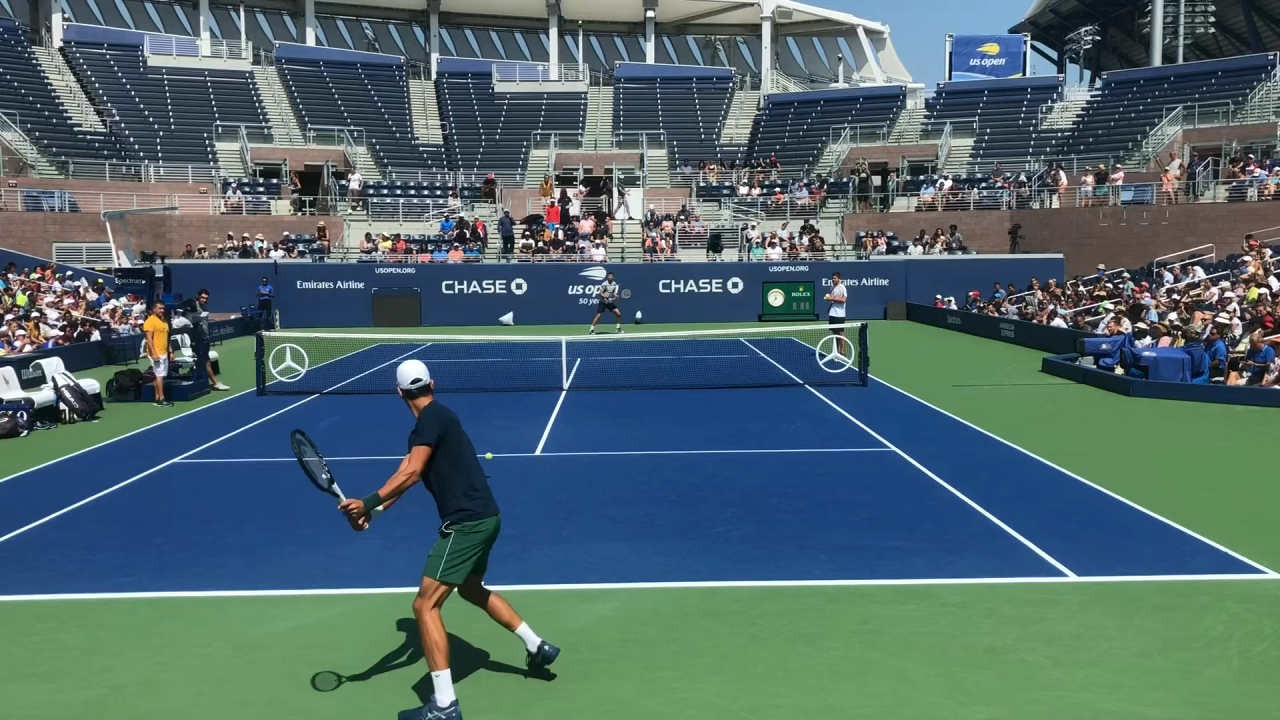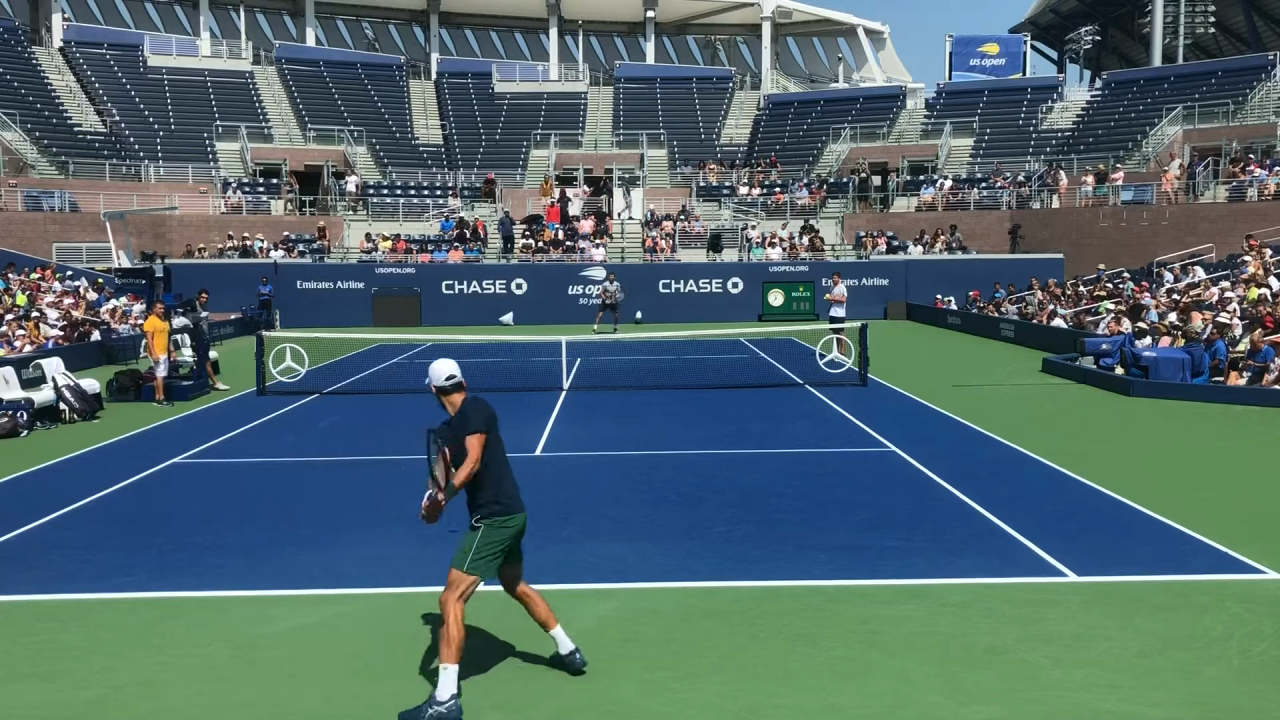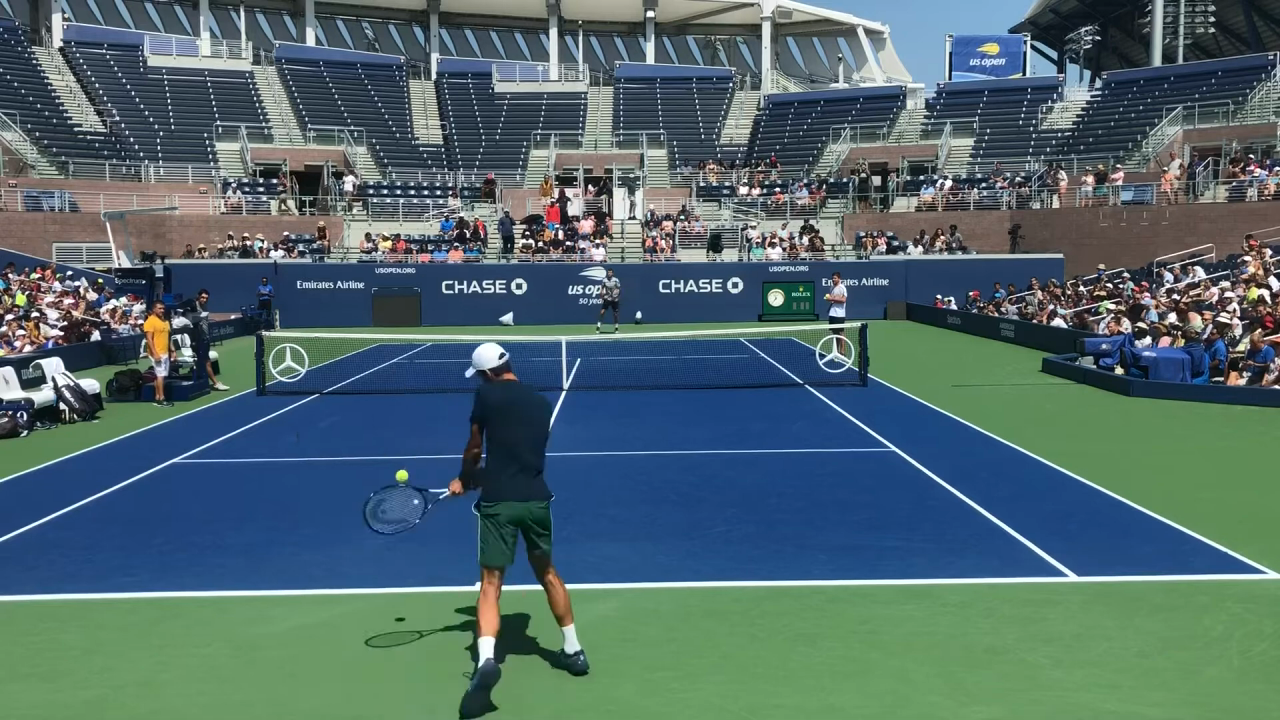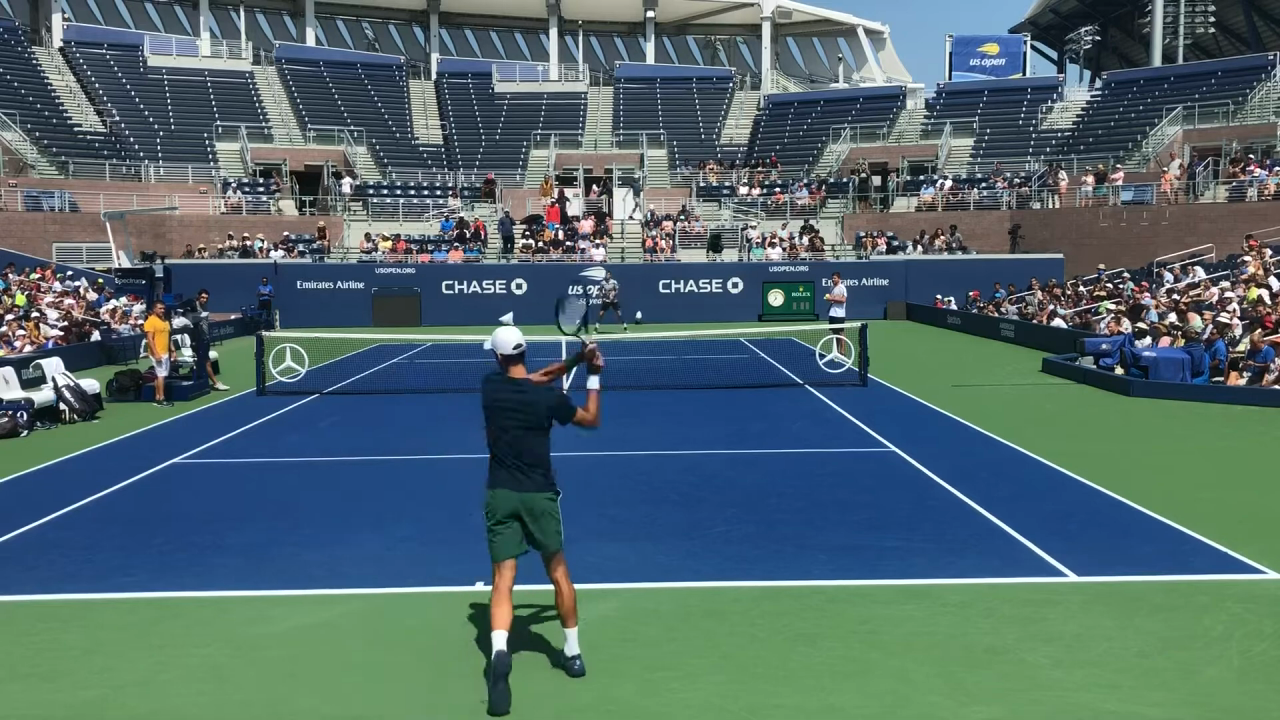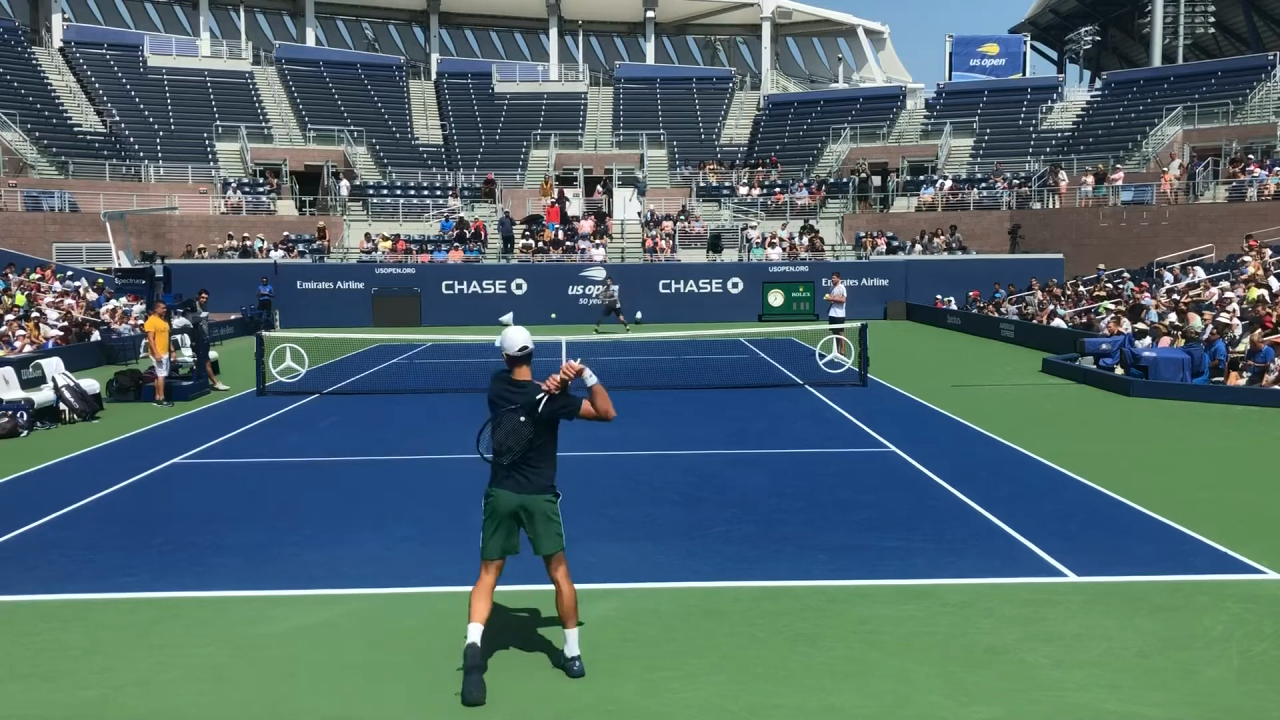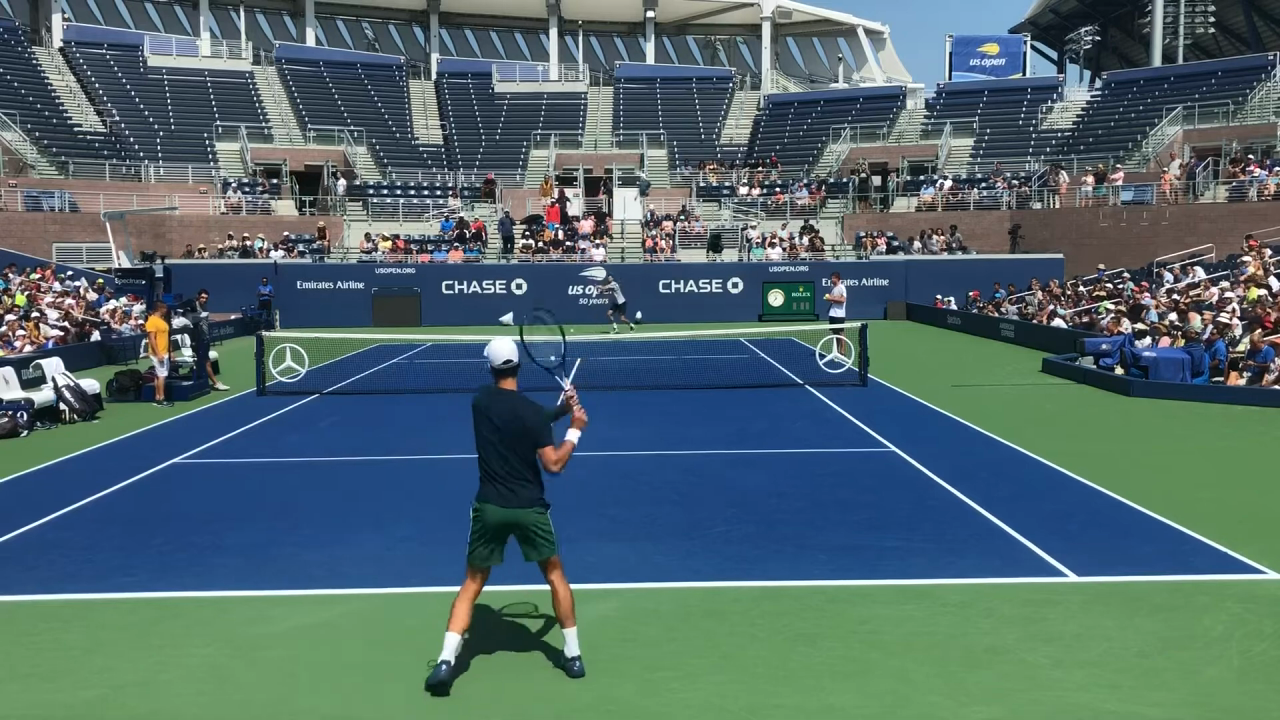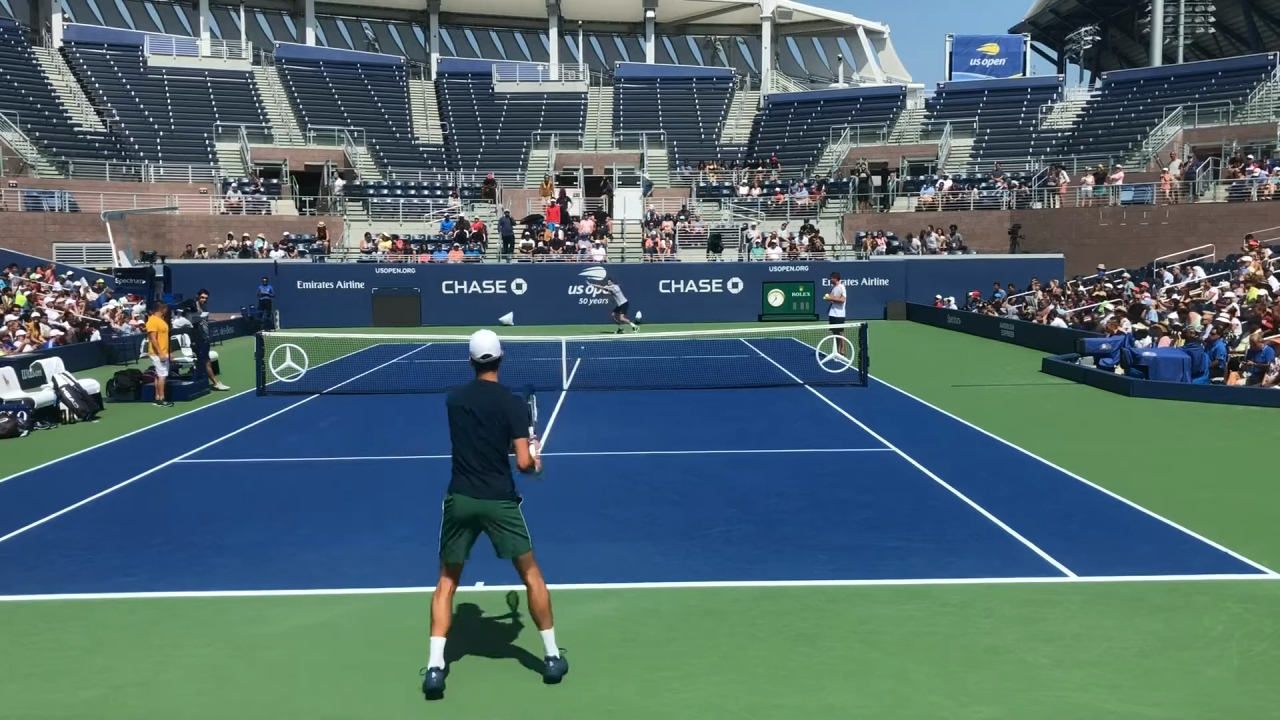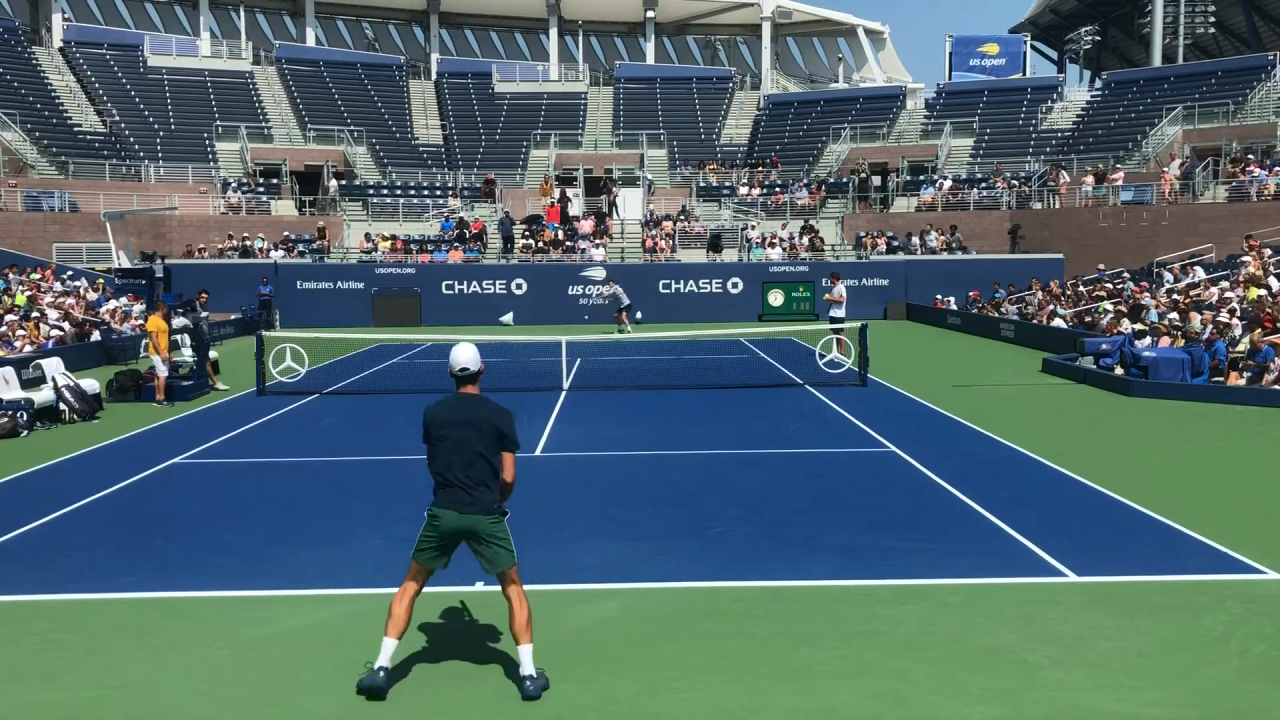
dt=0.2s
person 1, frame 1
left shoulder: (433, 417)
right shoulder: (427, 424)
left elbow: (411, 473)
right elbow: (404, 478)
left wrist: (368, 502)
right wrist: (368, 509)
left hip: (466, 524)
right hip: (482, 518)
left knee: (425, 605)
right knee: (473, 591)
right ankle: (537, 646)
person 1, frame 2
left shoulder: (478, 412)
right shoulder: (446, 429)
left elbow: (473, 463)
left wrist: (443, 496)
right wrist: (432, 499)
left hip: (493, 519)
right hip: (513, 516)
left knee: (451, 600)
right knee: (515, 586)
right ankle: (569, 652)
person 1, frame 3
left shoulder: (485, 395)
right shoulder: (538, 399)
left elbow: (473, 452)
left wrist: (465, 479)
right wrist: (471, 480)
left hip: (499, 504)
right hip: (536, 500)
left knee: (489, 588)
right knee: (548, 575)
left ankle: (486, 661)
right ankle: (573, 651)
person 1, frame 4
left shoulder: (490, 384)
right shoulder: (551, 398)
right elbow: (592, 421)
left wrist: (572, 362)
right wrist: (593, 377)
left hip: (500, 494)
right hip: (540, 495)
left knee: (502, 581)
right knee: (558, 573)
left ankle: (500, 651)
right ankle: (572, 653)
person 1, frame 5
left shoulder: (496, 383)
right shoulder: (553, 398)
right elbow: (606, 413)
left wrist: (556, 379)
right wrist: (586, 373)
left hip: (501, 495)
right hip: (541, 496)
left knee: (488, 577)
right knee: (560, 574)
left ankle: (473, 644)
right ankle: (572, 655)
person 1, frame 6
left shoulder: (479, 399)
right shoulder: (533, 412)
right elbow: (554, 465)
left wrist: (560, 408)
right wrist: (574, 433)
left hip: (488, 507)
right hip: (529, 508)
left knee: (471, 585)
right knee: (556, 577)
left ankle: (445, 662)
right ankle: (573, 656)
person 1, frame 7
left shoulder: (454, 399)
right shoulder: (512, 403)
right elbow: (525, 464)
right wrist: (533, 454)
left hip: (460, 500)
right hip: (501, 502)
left knee: (446, 583)
right knee: (531, 576)
left ankle: (436, 667)
right ankle: (552, 656)
person 1, frame 8
left shoulder: (432, 413)
right shoulder: (500, 415)
left elbow: (433, 468)
right elbow: (508, 478)
left hip: (442, 514)
right hip: (485, 516)
left knee: (410, 587)
right knee: (514, 590)
left ankle: (380, 669)
right ankle: (529, 676)
